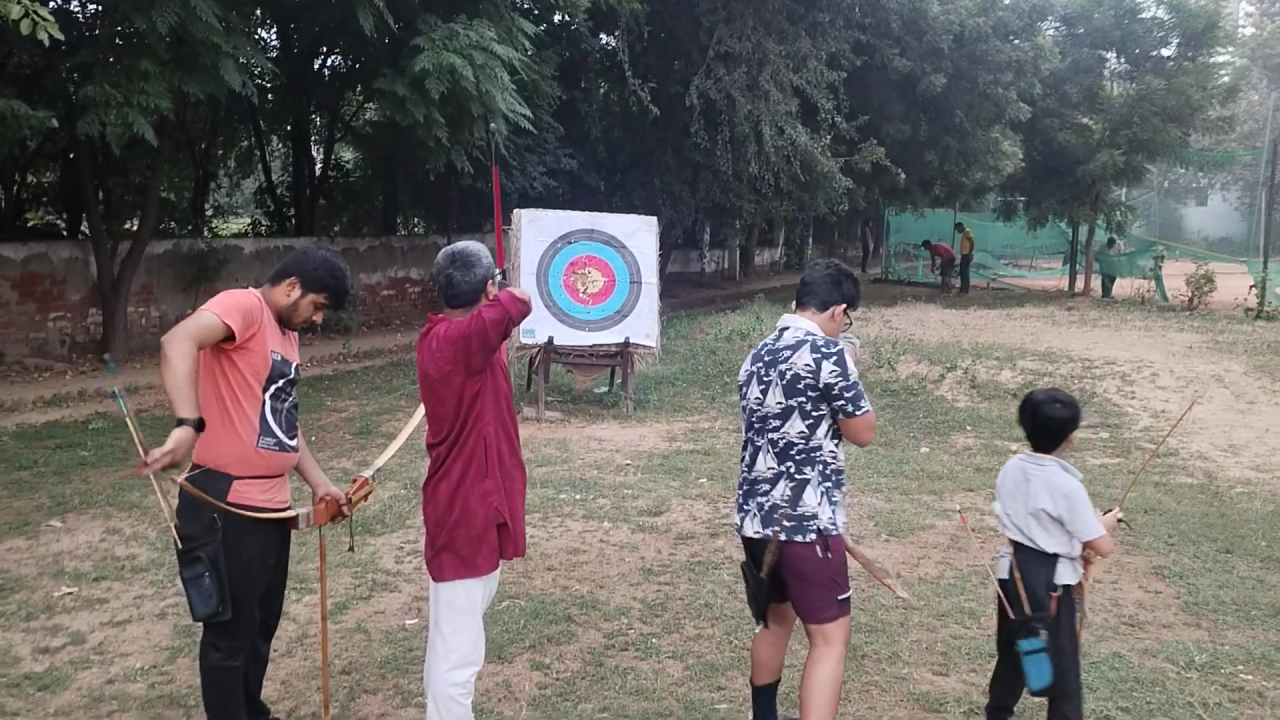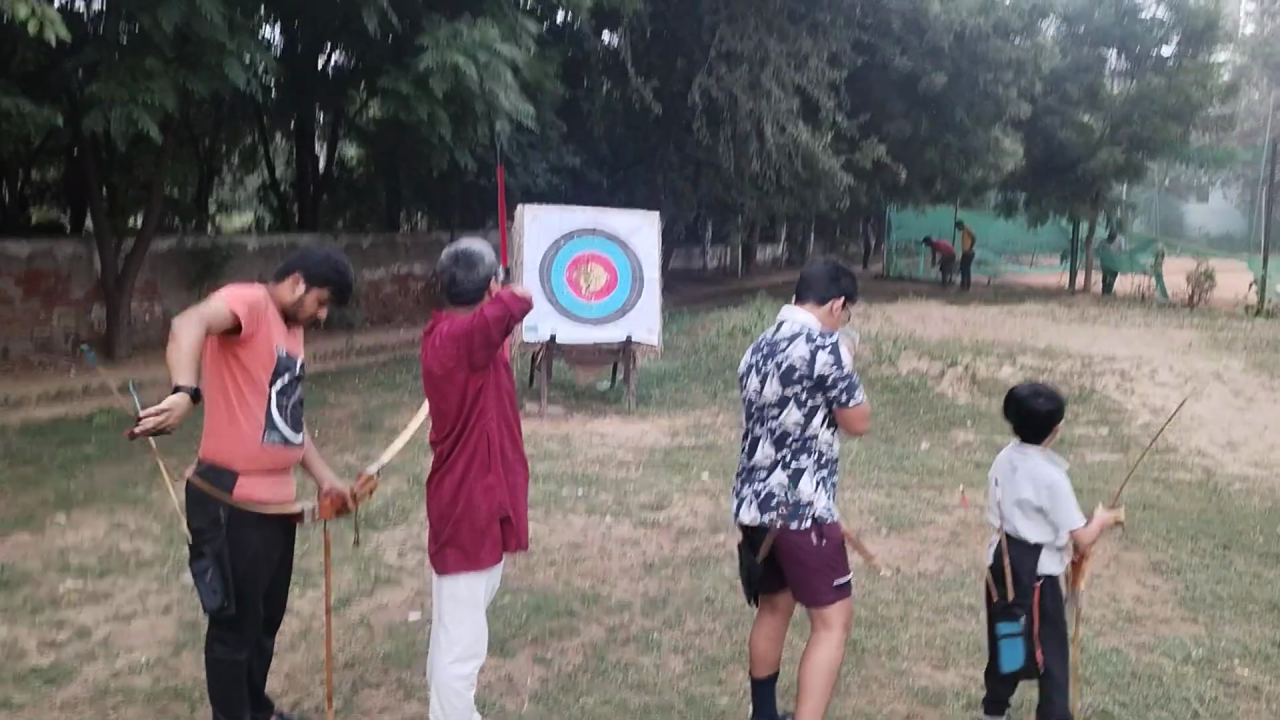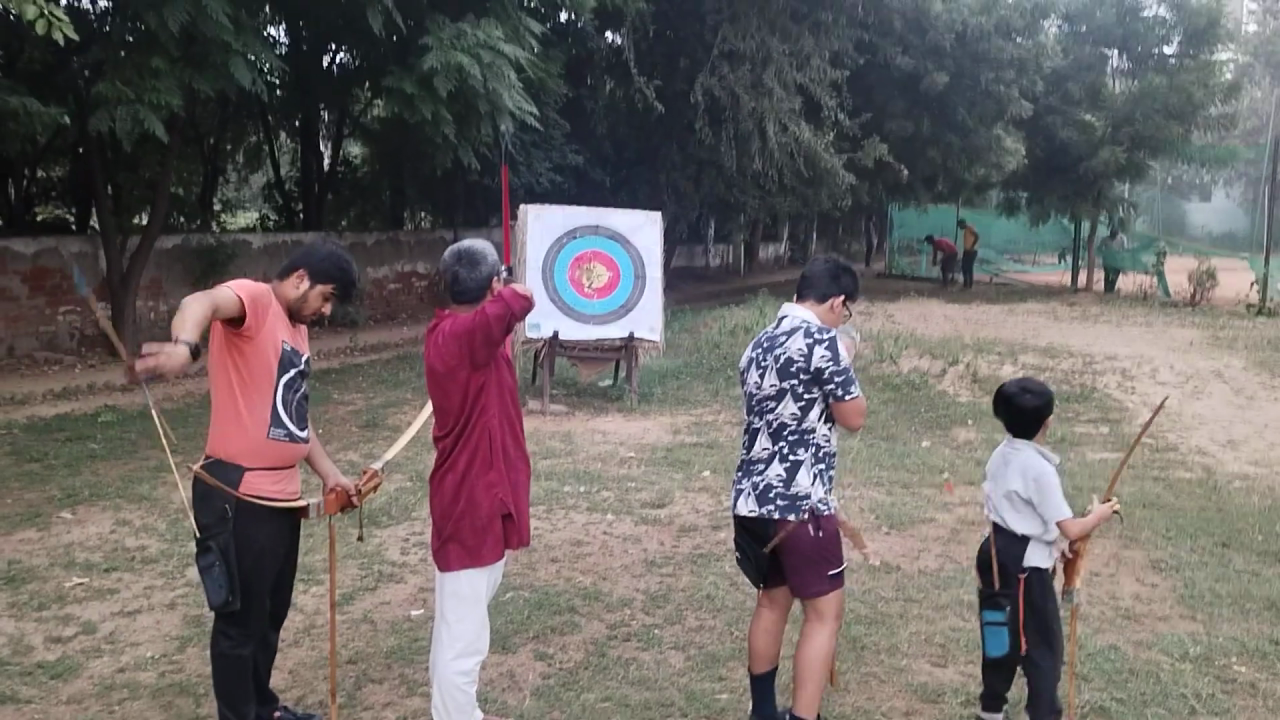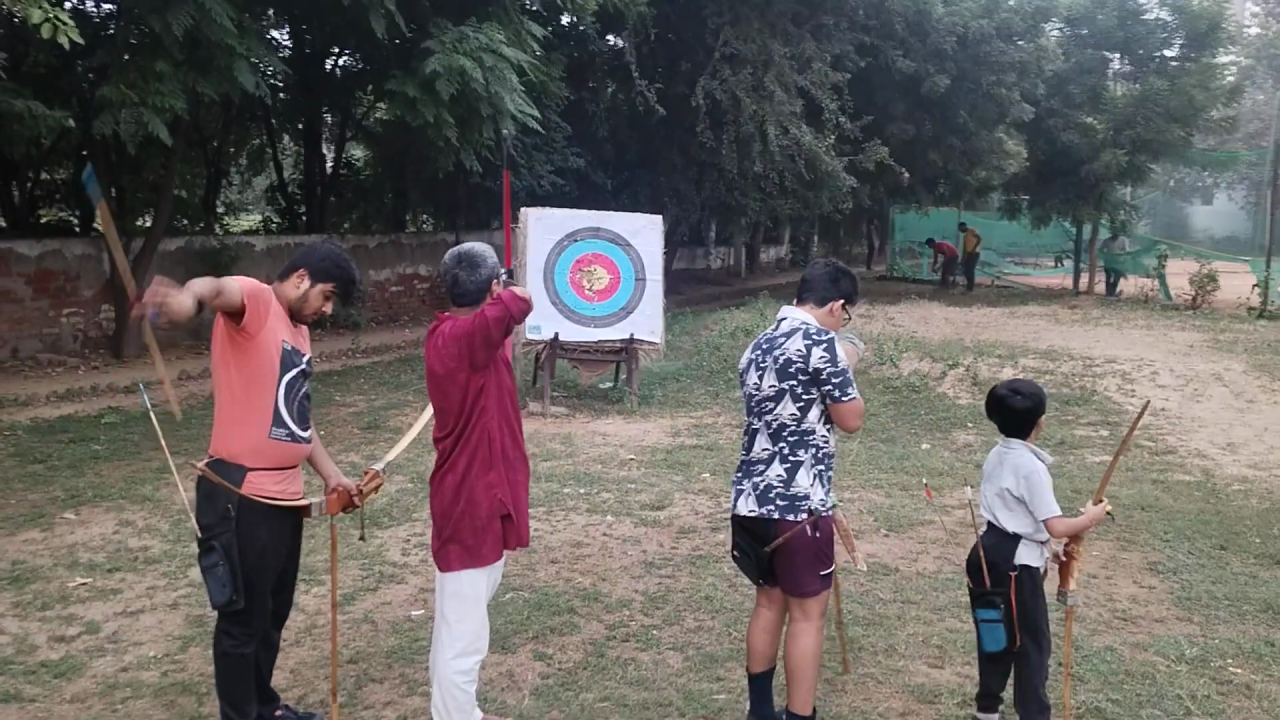
dt=0.1s
person 1, frame 1
left shoulder: (441, 336)
right shoulder: (460, 339)
right elbow: (516, 303)
right wrist: (506, 299)
left hip: (465, 503)
right hip: (468, 510)
left knee: (455, 634)
right knee: (458, 645)
person 1, frame 2
left shoulder: (444, 333)
right shoulder: (463, 336)
right elbow: (517, 300)
right wrist: (505, 298)
left hip: (467, 498)
right hip: (471, 504)
left knee: (458, 626)
right knee: (461, 638)
person 1, frame 3
left shoulder: (447, 331)
right shoulder: (465, 333)
right elbow: (519, 299)
right wrist: (510, 295)
left hip: (470, 494)
right hip: (474, 501)
left knee: (460, 623)
right knee: (463, 633)
person 1, frame 4
left shoulder: (447, 333)
right shoulder: (464, 336)
right elbow: (517, 302)
right wrist: (510, 297)
left hip: (469, 495)
right hip: (473, 501)
left knee: (459, 623)
right knee: (463, 633)
person 2, frame 1
left shoulder: (286, 332)
right shoulder: (243, 308)
right elbow: (179, 343)
left wrist: (318, 482)
right wrist: (188, 424)
left hip: (271, 504)
right hip: (228, 506)
left knee: (263, 622)
right knee: (230, 629)
person 2, frame 2
left shoulder: (292, 329)
right shoulder: (247, 302)
right elbow: (191, 323)
left wrist: (324, 477)
right wrist: (185, 392)
left hip: (275, 499)
right hip: (233, 500)
left knee: (266, 617)
right knee: (235, 623)
person 2, frame 3
left shoulder: (297, 328)
right shoulder: (253, 300)
right elbow: (207, 302)
left wrist: (329, 473)
right wrist: (186, 345)
left hip: (281, 495)
right hip: (238, 495)
left knee: (271, 613)
right knee: (240, 618)
person 2, frame 4
left shoulder: (298, 328)
right shoulder: (253, 300)
right elbow: (214, 291)
left wrist: (331, 473)
right wrist: (191, 299)
left hip: (283, 495)
right hip: (241, 495)
left knee: (273, 612)
right knee: (243, 617)
person 3, frame 1
left shoulder: (758, 355)
right shoulder: (826, 353)
right elbow: (862, 432)
right wrist: (847, 376)
left hip: (757, 514)
right hip: (806, 518)
left knee: (776, 618)
right knee: (830, 637)
person 3, frame 2
left shoulder: (758, 348)
right shoulder: (822, 346)
right elbow: (857, 422)
right wrist: (844, 367)
left hip: (755, 502)
right hip: (801, 507)
left knee: (772, 608)
right knee: (832, 621)
person 3, frame 3
left shoulder: (760, 343)
right shoulder: (820, 339)
right elbow: (853, 417)
right wrist: (844, 367)
left hip: (753, 496)
right hip: (798, 500)
left knee: (772, 601)
right knee: (823, 614)
person 3, frame 4
left shoulder: (759, 345)
right shoulder: (819, 341)
right elbow: (851, 419)
right wrist: (845, 369)
left hip: (753, 496)
right hip: (797, 500)
left knee: (770, 601)
right knee: (810, 613)
person 4, frame 1
left shoulder: (1011, 468)
right shoulder: (1065, 484)
right elbow: (1102, 548)
right wrist: (1106, 524)
left hip: (1011, 571)
right hip: (1048, 582)
left knee: (1012, 649)
right knee: (1061, 664)
person 4, frame 2
left shoulder: (1003, 459)
right shoulder: (1049, 476)
right elbow: (1082, 538)
right wrist: (1104, 520)
left hip: (1002, 561)
right hip: (1035, 571)
right knee: (1050, 653)
person 4, frame 3
left shoulder: (1000, 454)
right shoulder: (1039, 469)
right elbow: (1070, 530)
right wrist: (1099, 515)
left hip: (995, 554)
right hip: (1025, 564)
left knee: (1000, 635)
right knee: (1043, 647)
person 4, frame 4
left shoulder: (997, 455)
right shoulder: (1032, 467)
right elbow: (1056, 528)
right wrist: (1091, 517)
left hip: (988, 553)
right hip: (1017, 561)
right knee: (1032, 645)
